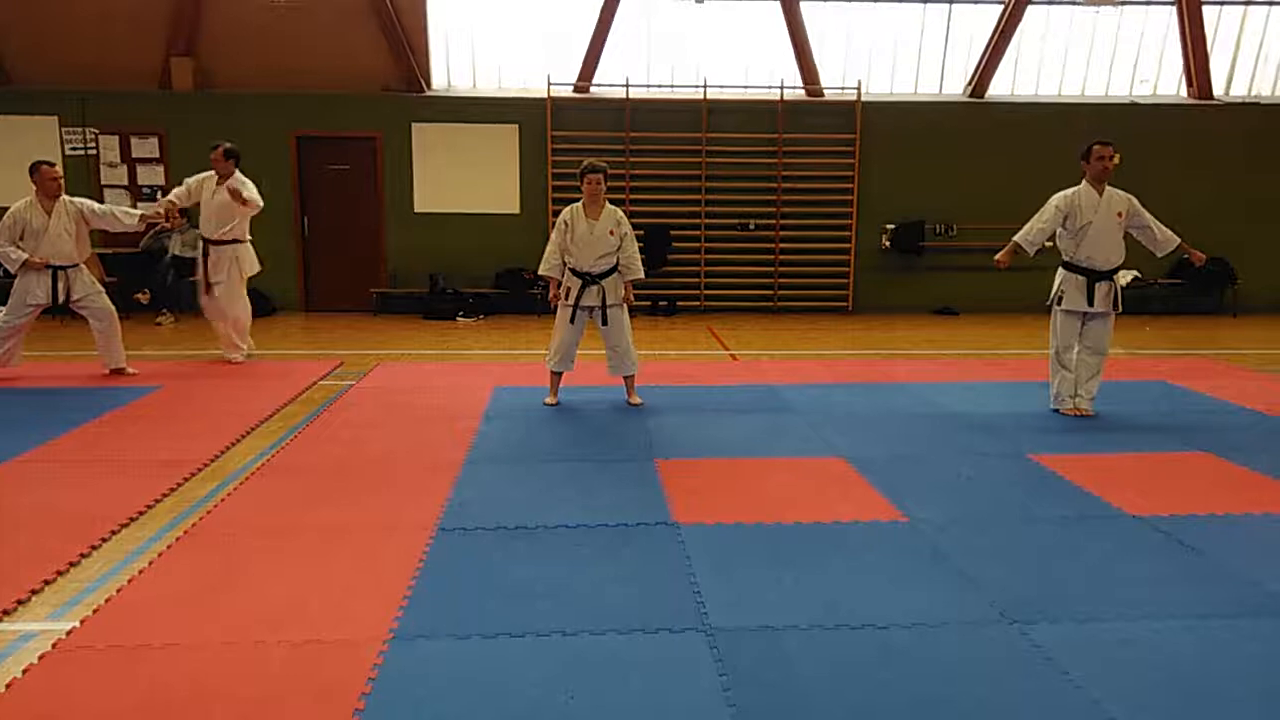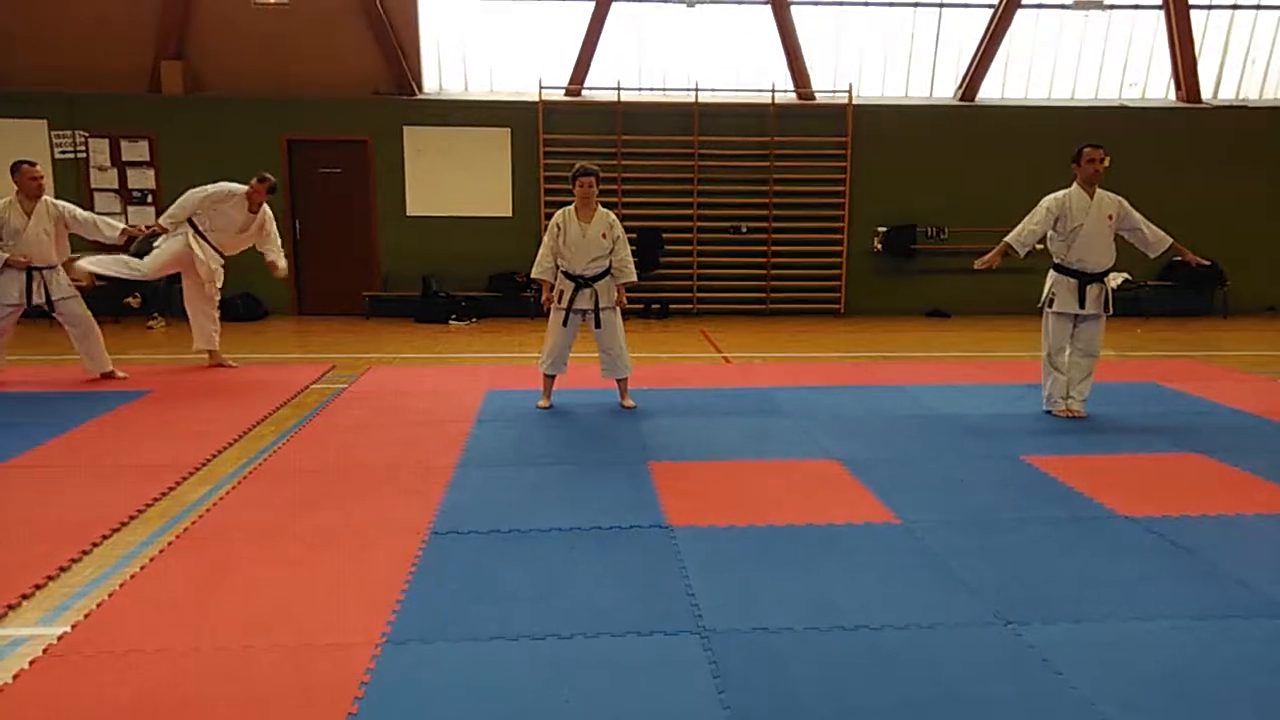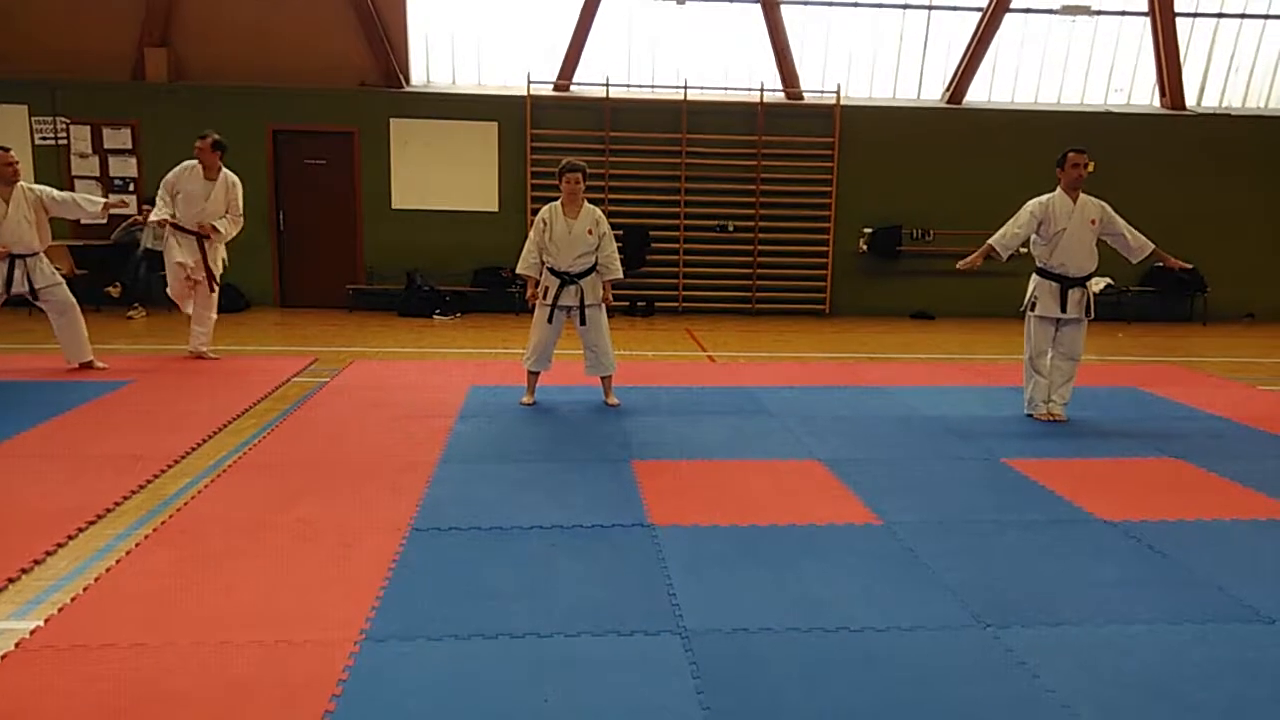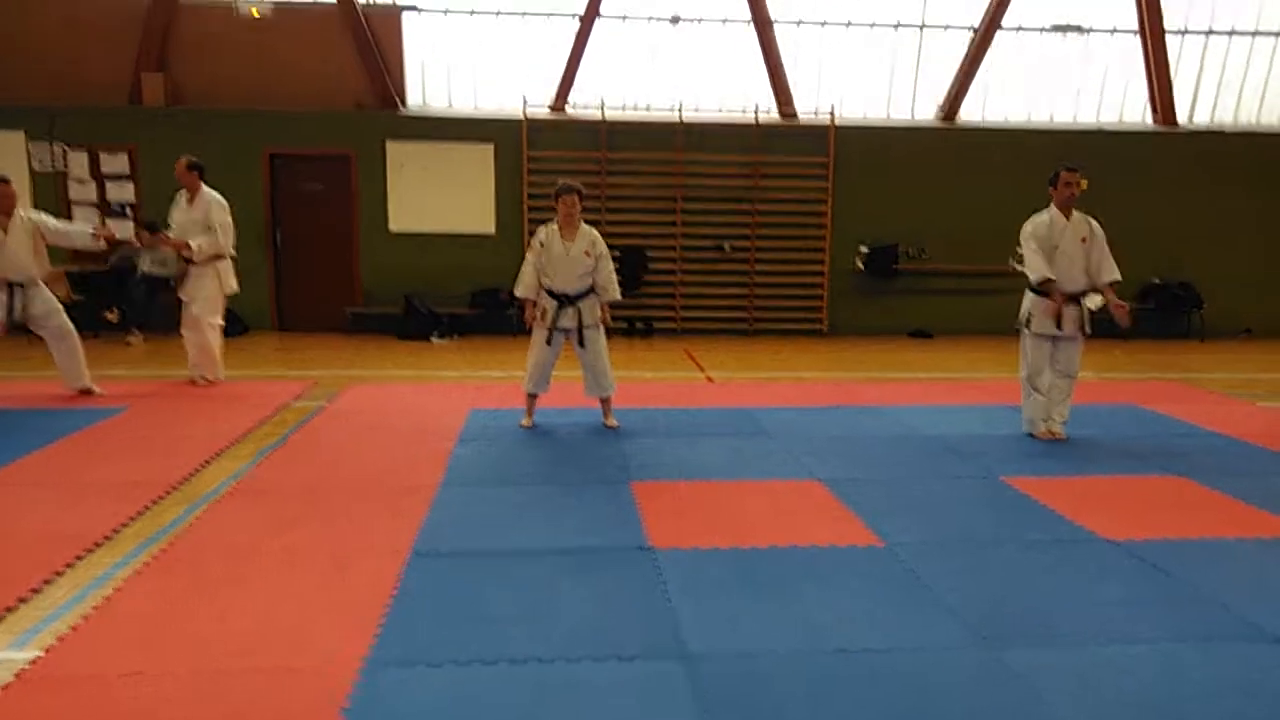
dt=0.5s
person 1, frame 1
left shoulder: (1124, 202)
right shoulder: (1067, 200)
left elbow: (1153, 230)
right elbow: (1039, 226)
left wrist: (1190, 252)
right wrist: (1008, 251)
left hip: (1104, 285)
right hip: (1073, 282)
left knee: (1095, 347)
right knee: (1064, 345)
left ankle: (1083, 399)
right ankle: (1063, 399)
person 1, frame 2
left shoulder: (1115, 204)
right shoulder: (1058, 202)
left elbow: (1146, 231)
right elbow: (1029, 228)
left wrist: (1184, 252)
right wrist: (997, 253)
left hip: (1096, 287)
right hip: (1064, 285)
left knee: (1087, 349)
right knee: (1056, 347)
left ankle: (1075, 400)
right ankle: (1056, 401)
person 1, frame 3
left shoulder: (1098, 209)
right shoulder: (1042, 206)
left elbow: (1128, 236)
right elbow: (1013, 231)
left wrist: (1166, 259)
right wrist: (980, 254)
left hip: (1078, 292)
right hip: (1046, 288)
left knee: (1068, 353)
right knee: (1038, 351)
left ankle: (1056, 404)
right ankle: (1037, 404)
person 1, frame 4
left shoulder: (1090, 226)
right shoulder: (1038, 225)
left elbow: (1101, 264)
right elbow: (1036, 264)
left wrist: (1110, 299)
right wrist: (1055, 294)
left hip: (1075, 308)
right hip: (1042, 305)
left knee: (1066, 370)
right knee: (1036, 369)
left ankle: (1055, 422)
right ankle: (1037, 422)
person 2, frame 1
left shoulder: (617, 217)
right shoulder: (568, 216)
left elbow: (628, 254)
right elbow: (556, 252)
left wrist: (629, 288)
right wrist: (553, 286)
left hip: (609, 287)
right hip: (575, 286)
left knee: (621, 341)
right knee: (563, 341)
left ankle: (631, 392)
right ankle: (553, 392)
person 2, frame 2
left shoulder: (609, 220)
right shoulder: (560, 219)
left elbow: (621, 257)
right elbow: (548, 255)
left wrist: (621, 291)
right wrist: (546, 289)
left hip: (602, 290)
right hip: (567, 290)
left knee: (614, 344)
right knee: (556, 344)
left ankle: (624, 395)
right ankle: (547, 395)
person 2, frame 3
left shoulder: (596, 216)
right shoulder: (547, 214)
left elbow: (607, 253)
right elbow: (534, 250)
left wrist: (607, 288)
right wrist: (531, 285)
left hip: (587, 287)
right hip: (553, 285)
left knee: (598, 341)
right knee: (540, 340)
left ankle: (608, 392)
right ankle: (530, 391)
person 2, frame 4
left shoulder: (592, 238)
right shoulder: (543, 236)
left elbow: (605, 274)
right elbow: (531, 272)
left wrist: (605, 308)
right wrist: (529, 307)
left hip: (585, 308)
right hip: (551, 307)
left knee: (598, 362)
right knee: (539, 362)
left ankle: (607, 414)
right ankle: (529, 414)
person 3, frame 1
left shoulder: (244, 185)
right shoulder: (207, 179)
left elbow: (255, 205)
right elbow: (187, 189)
left wrist: (242, 200)
right wrist: (171, 199)
left hip: (232, 253)
right hip: (211, 250)
left knee: (232, 304)
right knee: (210, 303)
left ankle: (238, 351)
right ankle: (238, 347)
person 3, frame 2
left shoulder: (265, 217)
right shoulder: (225, 192)
left elbow: (272, 246)
right elbow: (195, 198)
left wrist: (277, 264)
right wrist: (167, 222)
left hip: (209, 256)
right hip: (189, 240)
left knee: (207, 304)
right knee: (148, 267)
left ankle: (213, 354)
right ankle: (88, 265)
person 3, frame 3
left shoulder: (231, 182)
right shoulder: (185, 170)
left elbow: (235, 218)
right elbow: (165, 191)
left wrist: (215, 228)
right wrist: (162, 214)
left hip: (208, 245)
right hip: (180, 239)
left knee: (207, 299)
right knee: (179, 289)
left ankle: (199, 346)
person 3, frame 4
left shoulder: (214, 201)
right shoulder: (181, 198)
left elbow: (220, 239)
right elbow: (176, 227)
left wrist: (189, 245)
right wrist: (171, 239)
left hip: (213, 270)
right hip: (194, 270)
left knee: (204, 321)
right knee: (192, 323)
left ankle: (211, 372)
right ankle: (200, 371)
person 4, frame 1
left shoulder: (77, 207)
right shoulder: (20, 212)
left elbow: (108, 214)
left wrist: (142, 216)
right wrist: (24, 260)
left hip: (74, 276)
right hip: (37, 279)
left knee: (105, 314)
left ankle: (116, 364)
person 4, frame 2
left shoulder: (57, 209)
left elbow: (89, 221)
left wrist: (123, 230)
left hip: (51, 278)
left knee: (81, 320)
left ankle: (104, 368)
person 4, frame 3
left shoulder: (35, 194)
left elbow: (68, 201)
left wrist: (105, 204)
left hip: (34, 266)
left knee: (65, 306)
left ankle: (84, 358)
person 4, frame 4
left shoulder: (32, 221)
left elbow: (63, 231)
left wrist: (95, 234)
left hip: (31, 292)
left knee: (64, 332)
left ankle: (83, 383)
